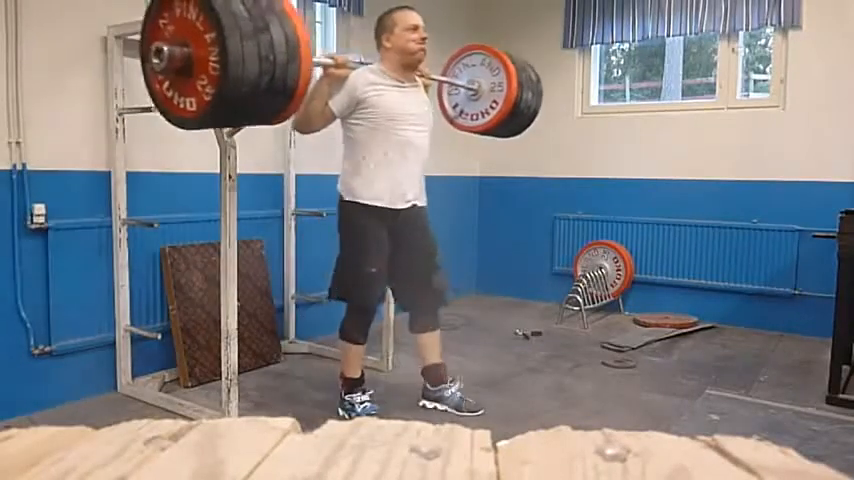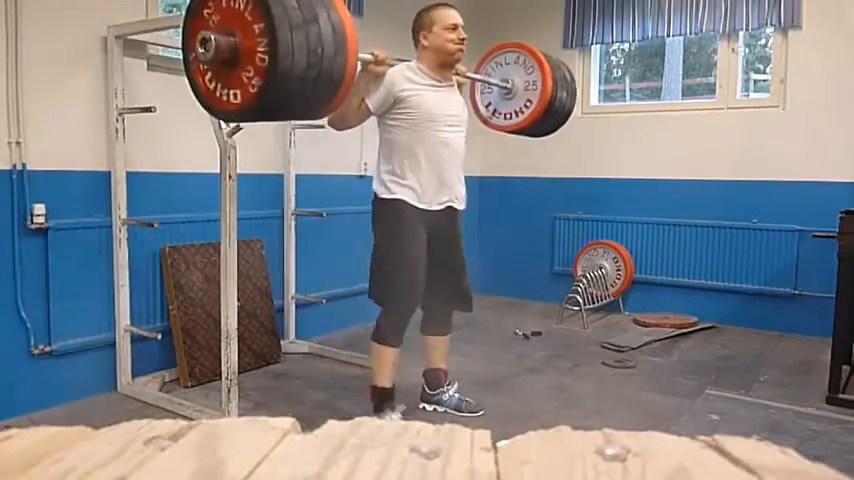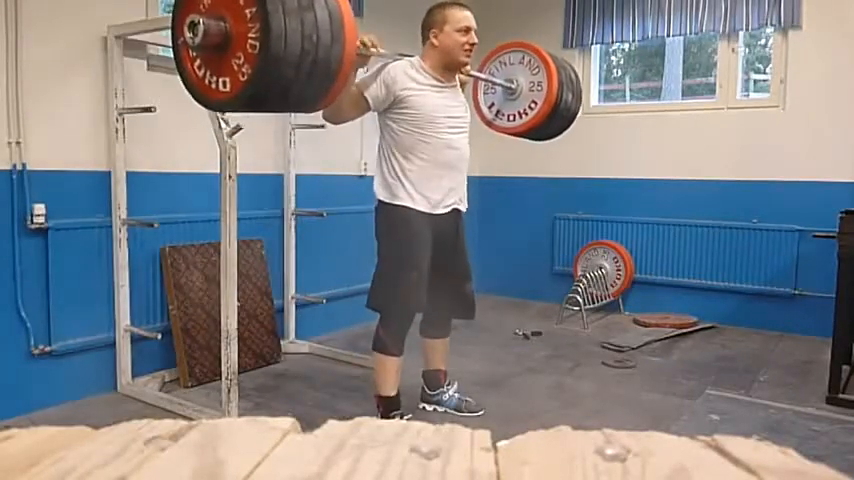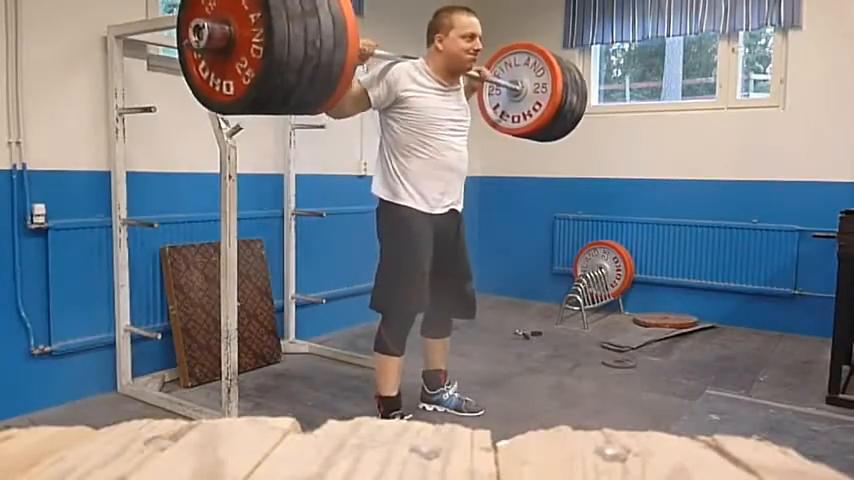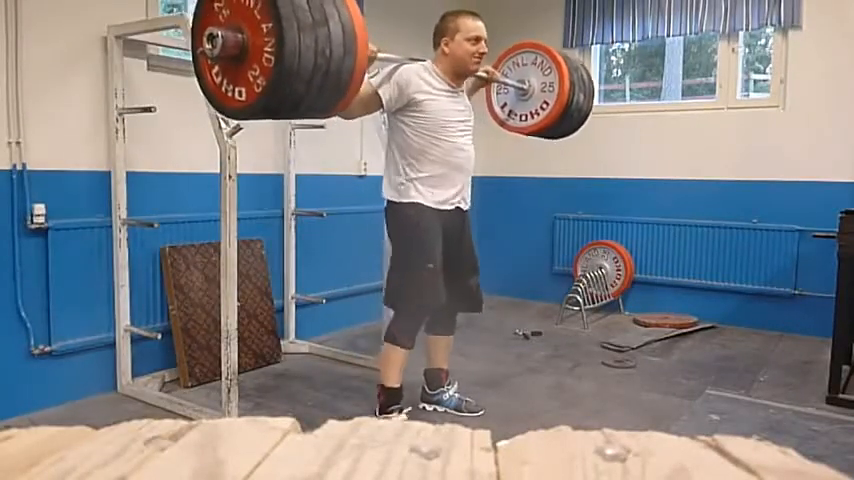
dt=0.5s
person 1, frame 1
left shoulder: (418, 88)
right shoulder: (359, 82)
right elbow: (304, 123)
right wrist: (328, 78)
left hip: (411, 208)
right hip: (366, 208)
left knee: (426, 295)
right knee: (363, 302)
left ankle: (437, 387)
right ankle: (352, 394)
person 1, frame 2
left shoulder: (453, 86)
right shoulder: (397, 79)
right elbow: (340, 120)
right wrist: (365, 74)
left hip: (446, 207)
right hip: (402, 206)
left knee: (442, 299)
right knee: (400, 303)
left ankle: (436, 388)
right ankle: (383, 407)
person 1, frame 3
left shoulder: (455, 85)
right shoulder: (397, 76)
right elbow: (335, 114)
right wrist: (352, 66)
left hip: (449, 212)
right hip: (406, 212)
left knee: (445, 303)
right knee: (399, 310)
left ankle: (436, 388)
right ankle: (389, 413)
person 1, frame 4
left shoulder: (457, 85)
right shoulder: (400, 76)
right elbow: (337, 108)
left wrist: (475, 86)
left hip: (448, 212)
right hip: (406, 212)
left knee: (446, 302)
right knee: (400, 310)
left ankle: (436, 389)
right ankle: (389, 413)
person 1, frame 5
left shoulder: (458, 87)
right shoulder: (409, 78)
right elbow: (348, 108)
left wrist: (480, 83)
left hip: (454, 210)
right hip: (415, 208)
left knee: (450, 299)
right knee: (414, 304)
left ankle: (437, 387)
right ankle: (389, 408)
